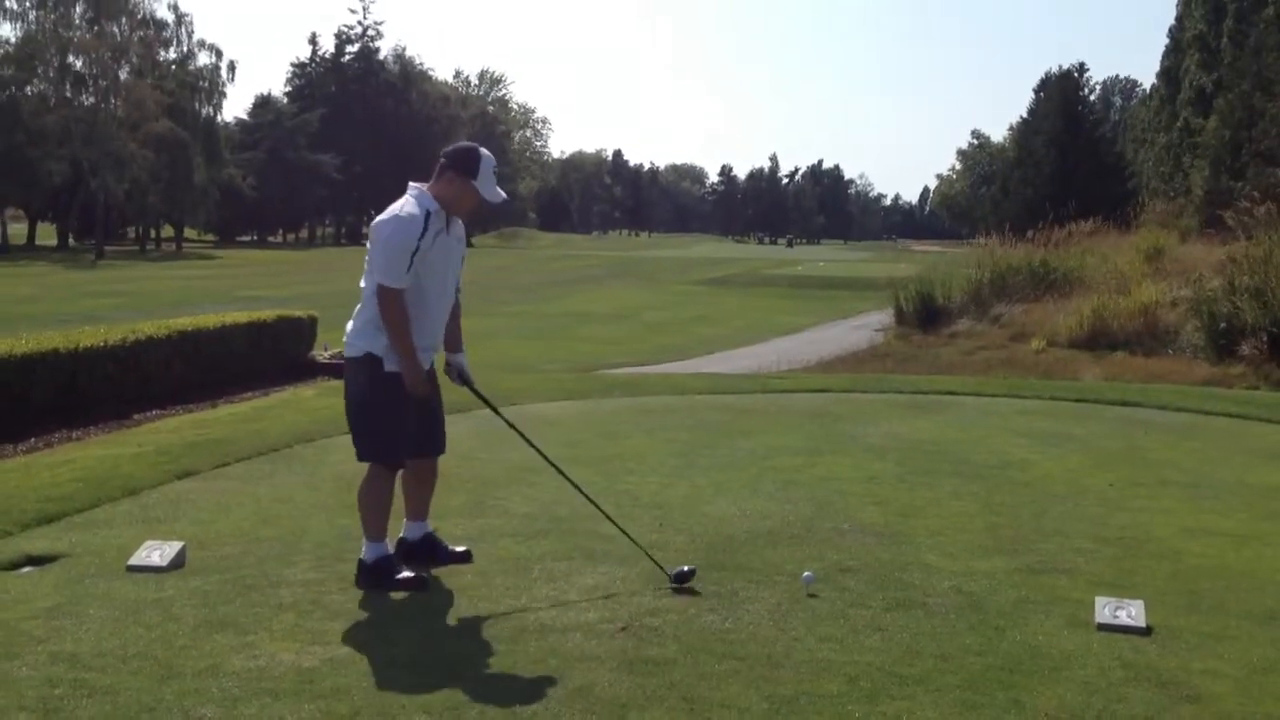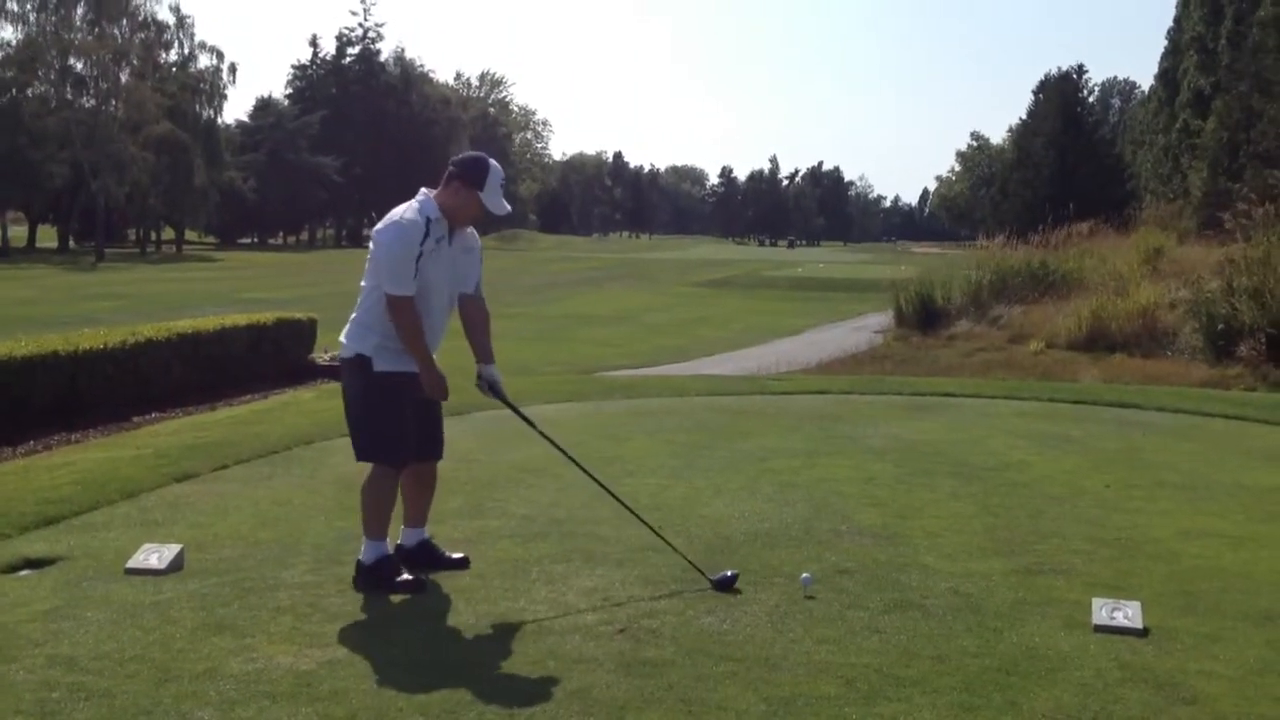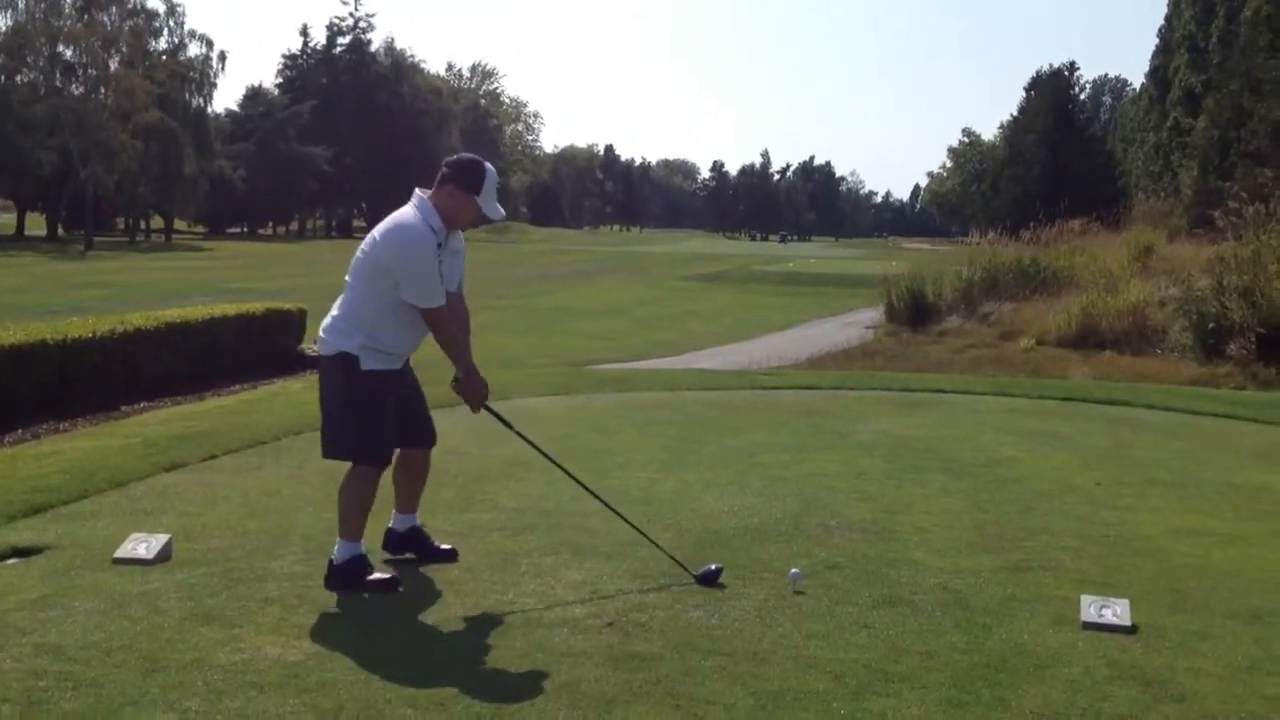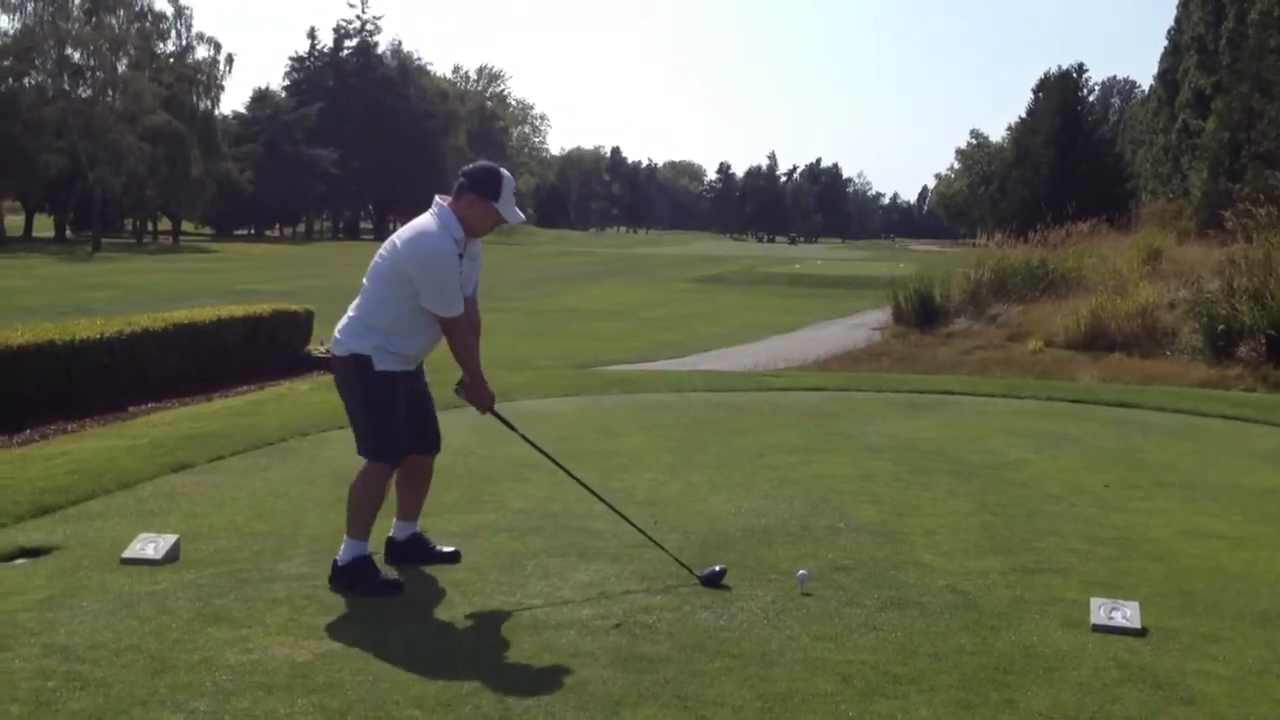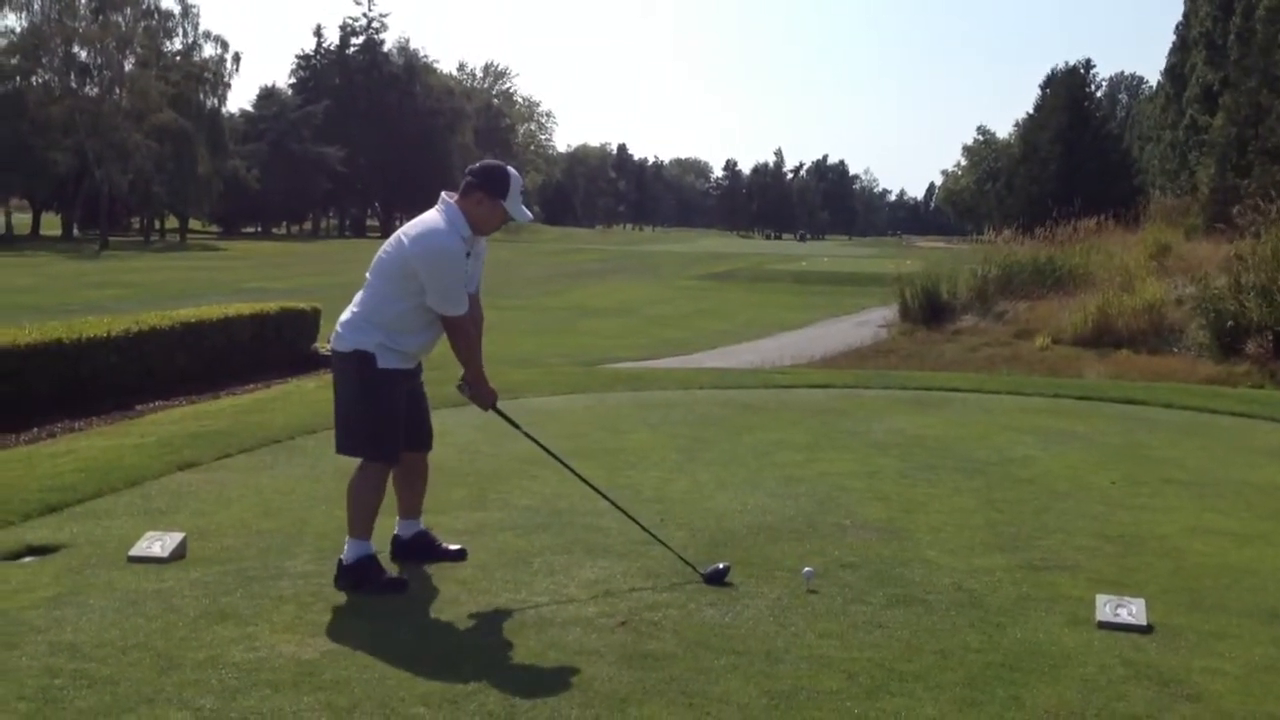
dt=0.5s
person 1, frame 1
left shoulder: (453, 226)
right shoulder: (403, 223)
right elbow: (389, 300)
left wrist: (455, 354)
right wrist: (410, 366)
left hip: (416, 359)
right hip: (380, 359)
left knee: (426, 453)
right knee: (385, 461)
left ankle: (415, 538)
right ankle: (375, 559)
person 1, frame 2
left shoulder: (466, 239)
right shoulder: (404, 228)
left elbow: (472, 304)
right elbow: (400, 306)
left wrist: (486, 365)
right wrist: (429, 369)
left hip: (414, 364)
right hip: (376, 359)
left knee: (424, 457)
right knee: (389, 461)
left ankle: (414, 543)
right ankle: (374, 560)
person 1, frame 3
left shoulder: (449, 234)
right shoulder: (412, 236)
left elbow: (455, 305)
right elbow: (436, 317)
left wrist: (466, 372)
right wrist: (469, 374)
left hip: (388, 355)
right hip: (354, 354)
left knee: (419, 442)
right knee: (369, 459)
left ankle: (404, 530)
right ankle: (346, 561)
person 1, frame 4
left shoulder: (465, 238)
right shoulder: (432, 244)
left elbow: (469, 312)
right elbow: (453, 325)
left wrist: (472, 377)
right wrist: (477, 383)
left hip: (400, 357)
right hip: (366, 356)
left knee: (422, 449)
right knee: (385, 457)
left ankle: (405, 537)
right ankle: (351, 560)
person 1, frame 5
left shoulder: (468, 236)
right shoulder: (441, 243)
left elbow: (472, 309)
right elbow: (456, 324)
left wrist: (474, 375)
right wrist: (479, 382)
left hip: (398, 354)
right hip: (367, 353)
left knee: (415, 447)
right knee: (379, 457)
left ankle: (410, 535)
right ankle: (355, 560)
